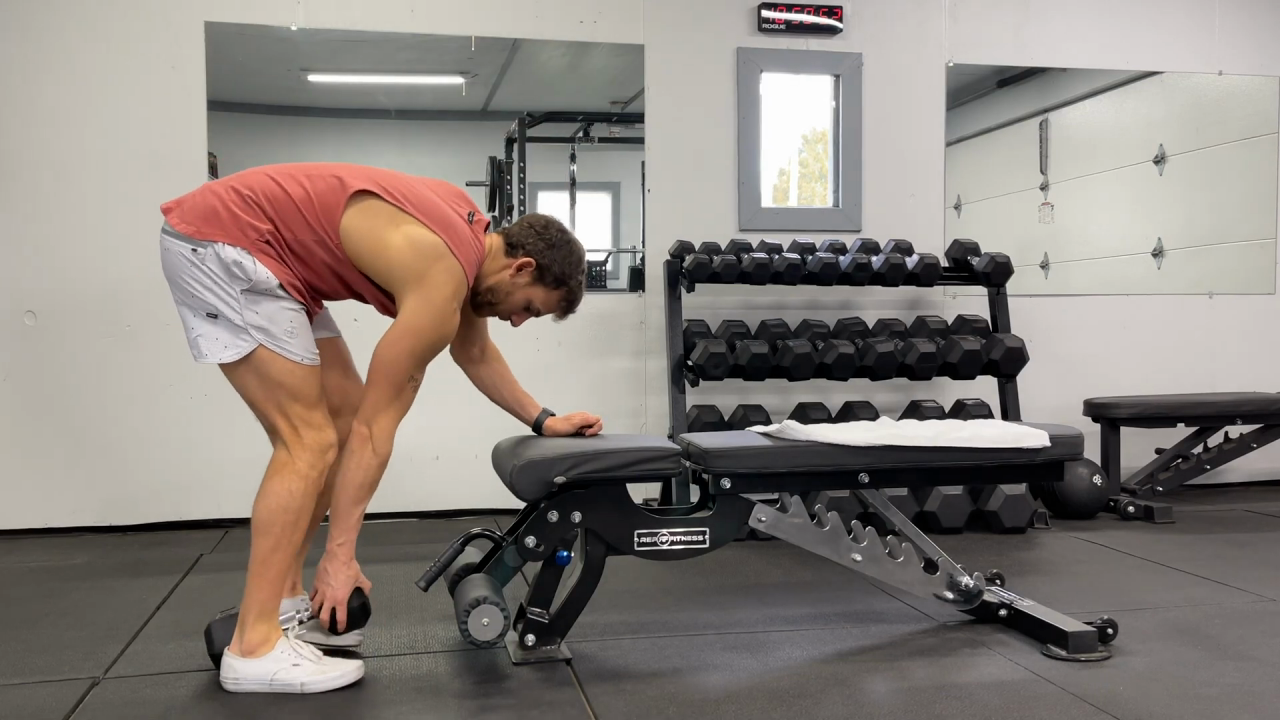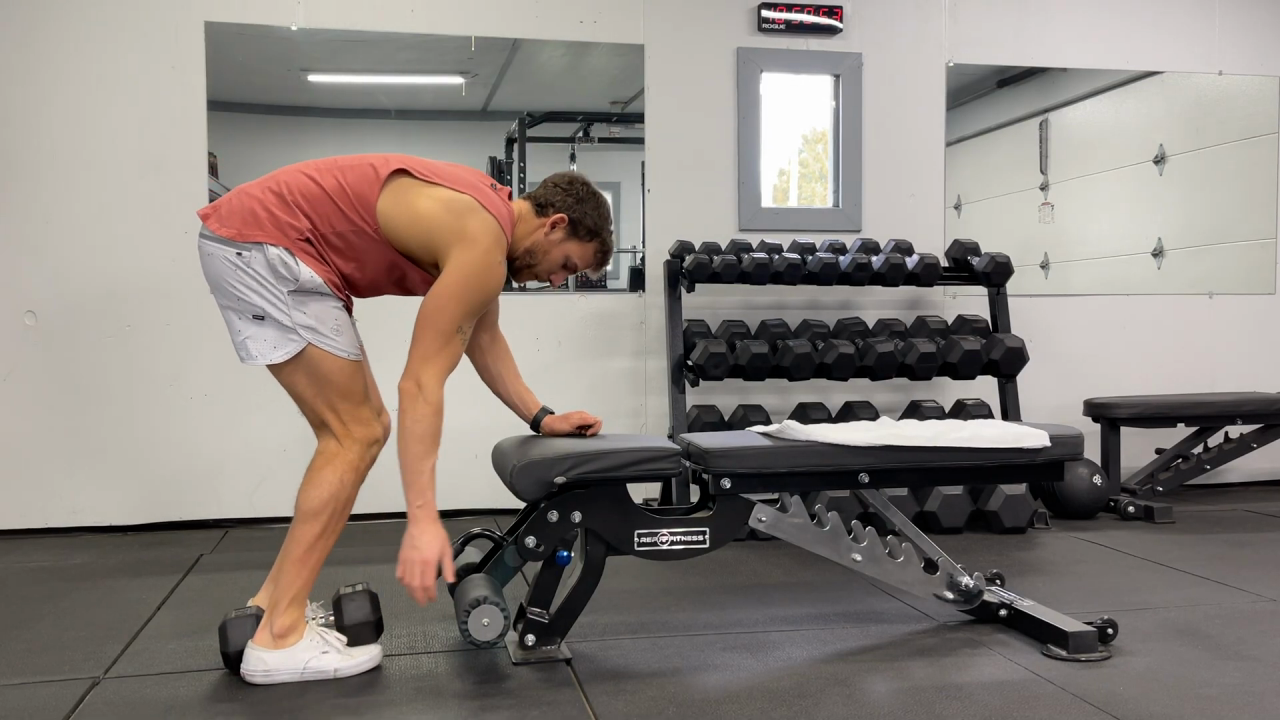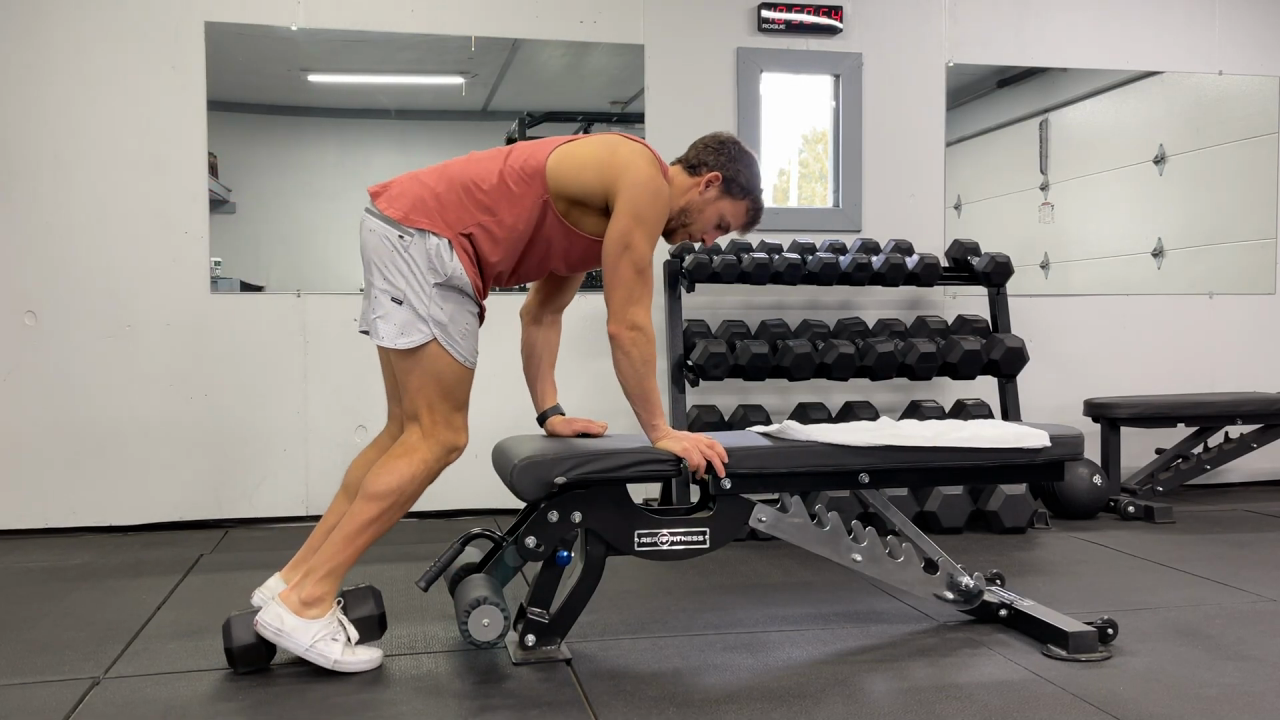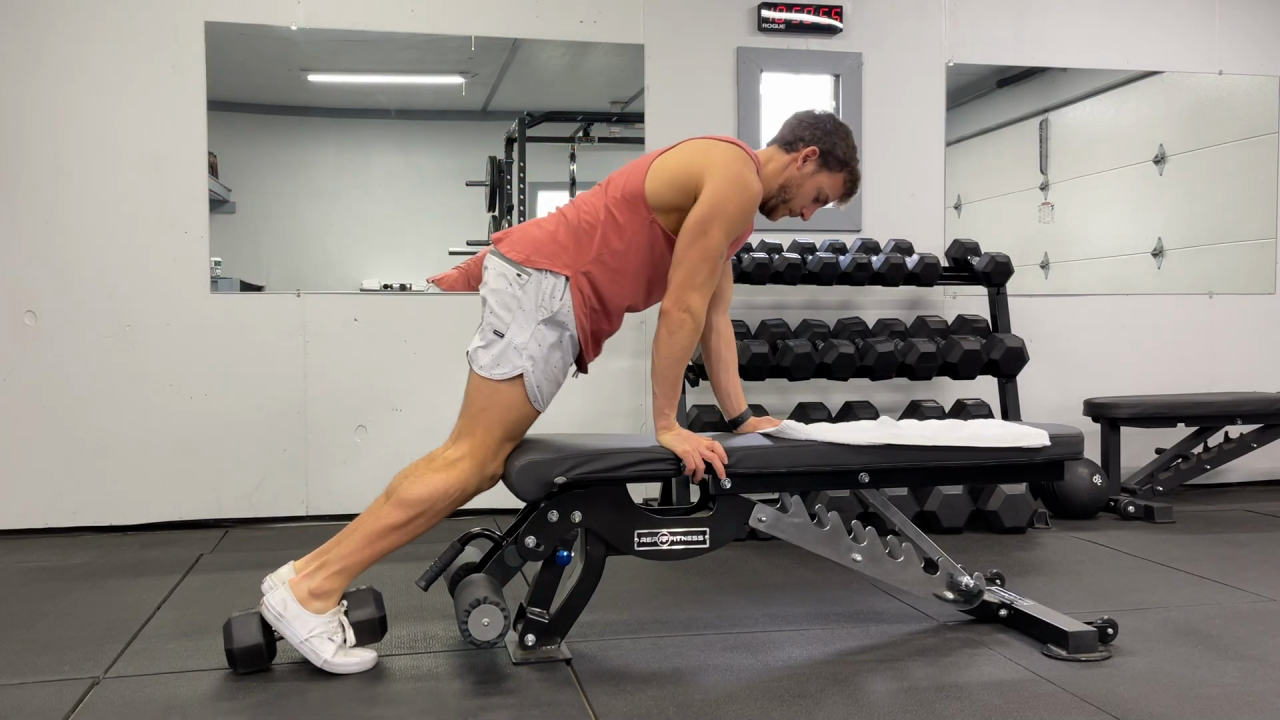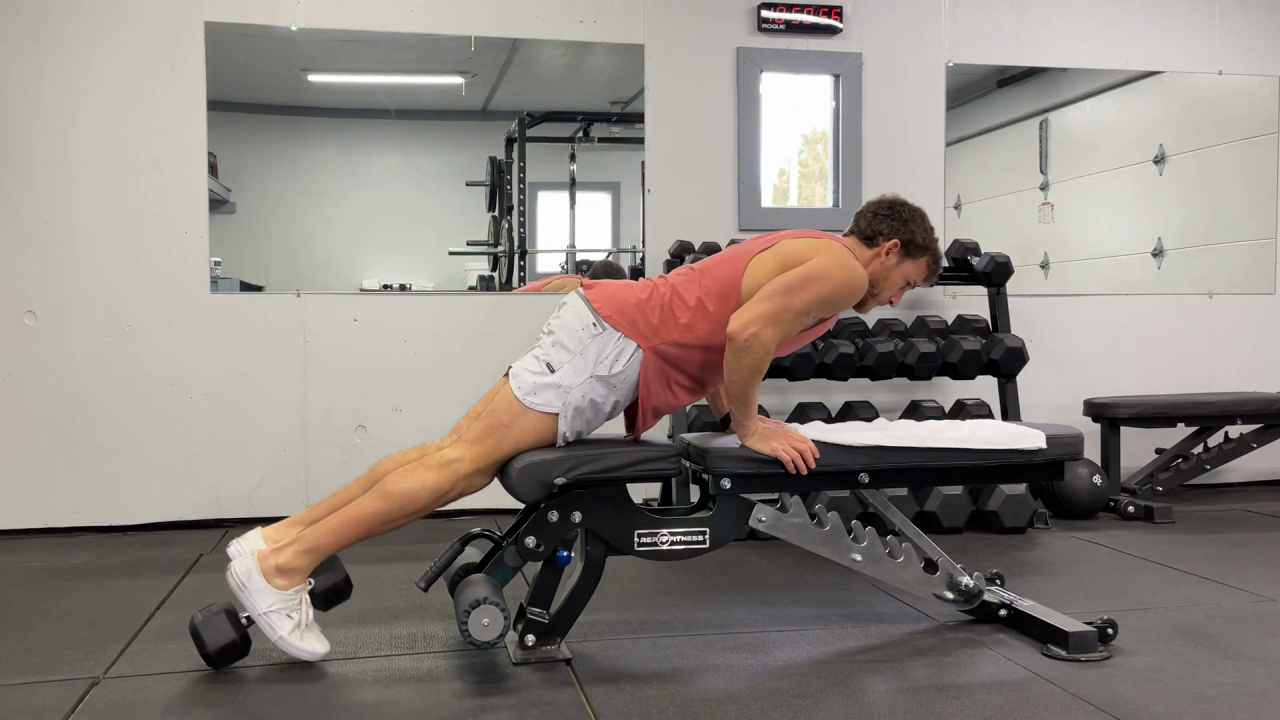
dt=1s
person 1, frame 1
left shoulder: (467, 231)
right shoulder: (440, 286)
left elbow: (474, 351)
right elbow: (375, 429)
left wrist: (541, 418)
right wrist: (340, 557)
left hip: (245, 245)
right hip: (222, 241)
left knee: (343, 417)
right knee: (310, 442)
left ankle: (281, 601)
right ankle: (255, 646)
person 1, frame 2
left shoulder: (485, 214)
right shoulder: (483, 245)
left elbow: (483, 336)
right elbow: (420, 383)
left wrist: (541, 417)
right wrist: (423, 519)
left hip: (256, 241)
right hip: (262, 243)
left knee: (361, 428)
right knee: (356, 435)
left ankle: (275, 601)
right ankle: (279, 637)
person 1, frame 3
left shoulder: (609, 202)
right shoulder: (645, 181)
left elbow: (541, 315)
right elbow: (628, 324)
left wrist: (549, 413)
right wrist: (660, 433)
left hip: (411, 233)
right hip: (422, 233)
left knee: (410, 433)
right knee: (438, 439)
left ankle: (295, 581)
right ankle: (303, 605)
person 1, frame 4
left shoulder: (733, 189)
right shoulder: (736, 176)
left elbow: (714, 316)
right elbow: (682, 305)
left wrist: (740, 418)
right wrist: (667, 426)
left hip: (549, 284)
right hip: (547, 282)
left knee: (475, 460)
right knee: (473, 460)
left ankle: (312, 575)
right ankle: (309, 591)
person 1, frame 5
left shoulder: (808, 255)
right shoulder: (843, 271)
right elbow: (748, 333)
left wrist: (738, 416)
right wrist: (750, 427)
left hip: (613, 333)
right hip: (614, 342)
left knee: (463, 460)
right knee: (464, 460)
left ankle: (282, 541)
right ankle: (278, 561)
